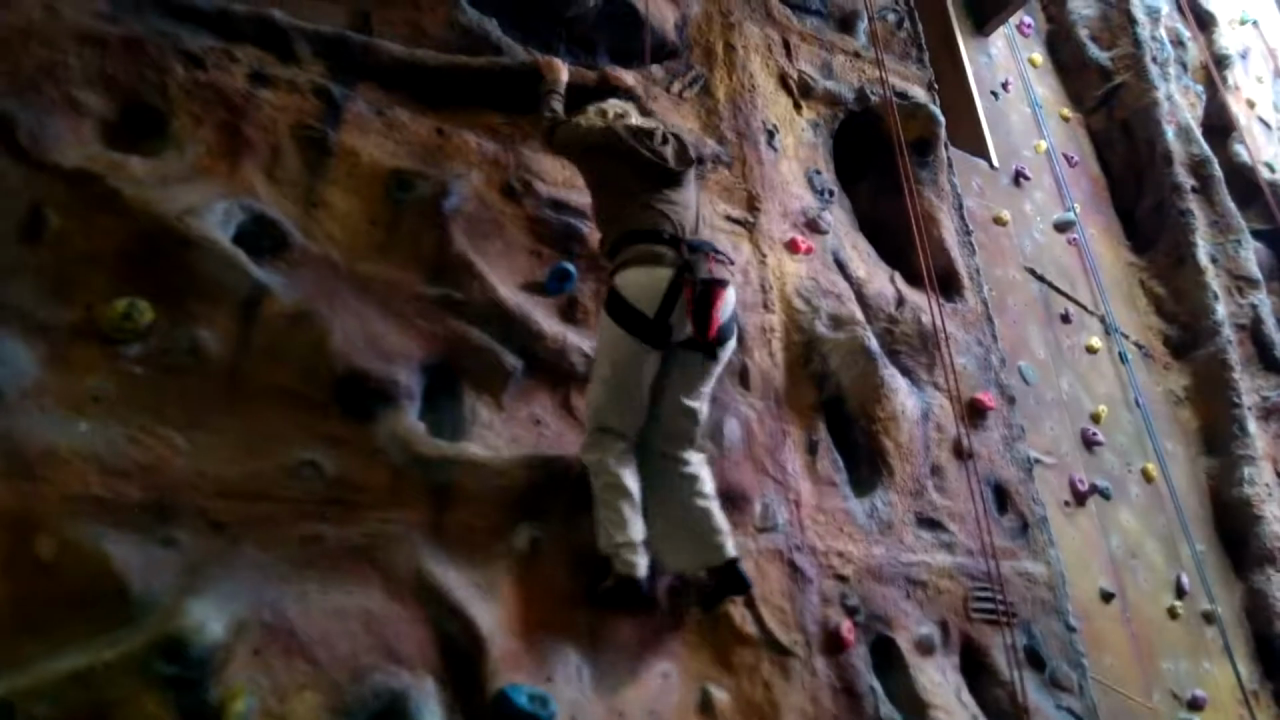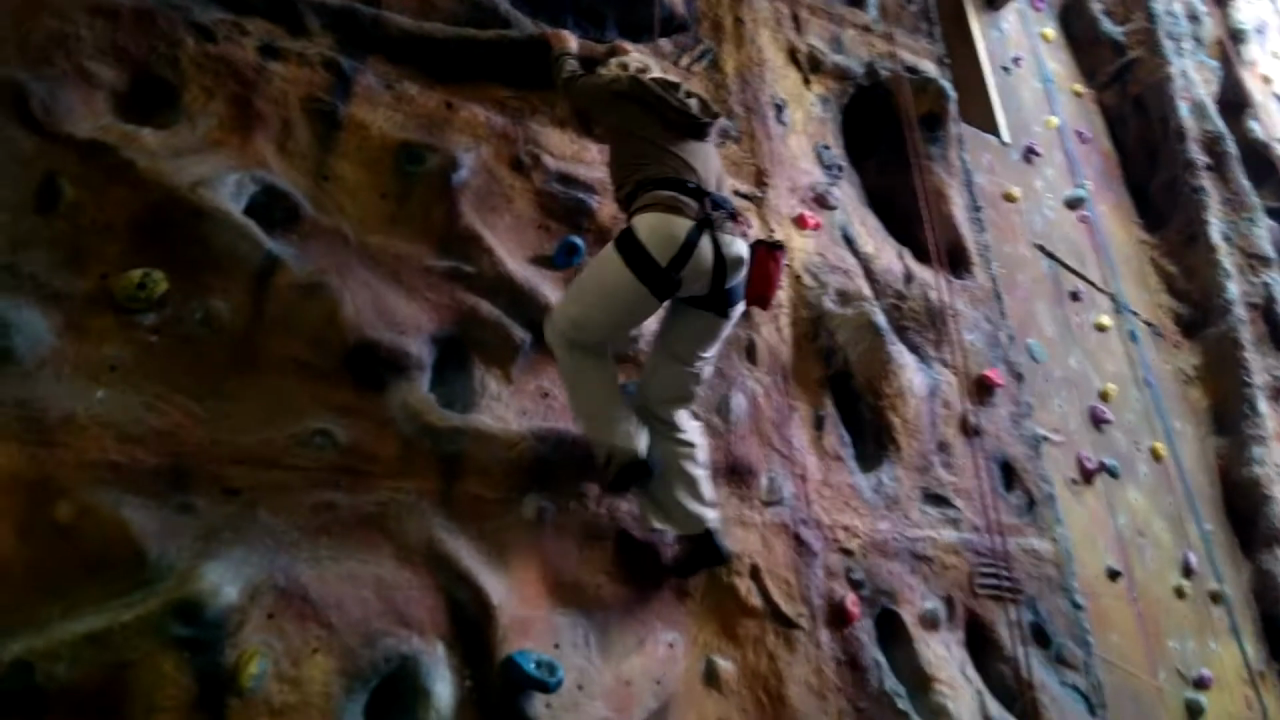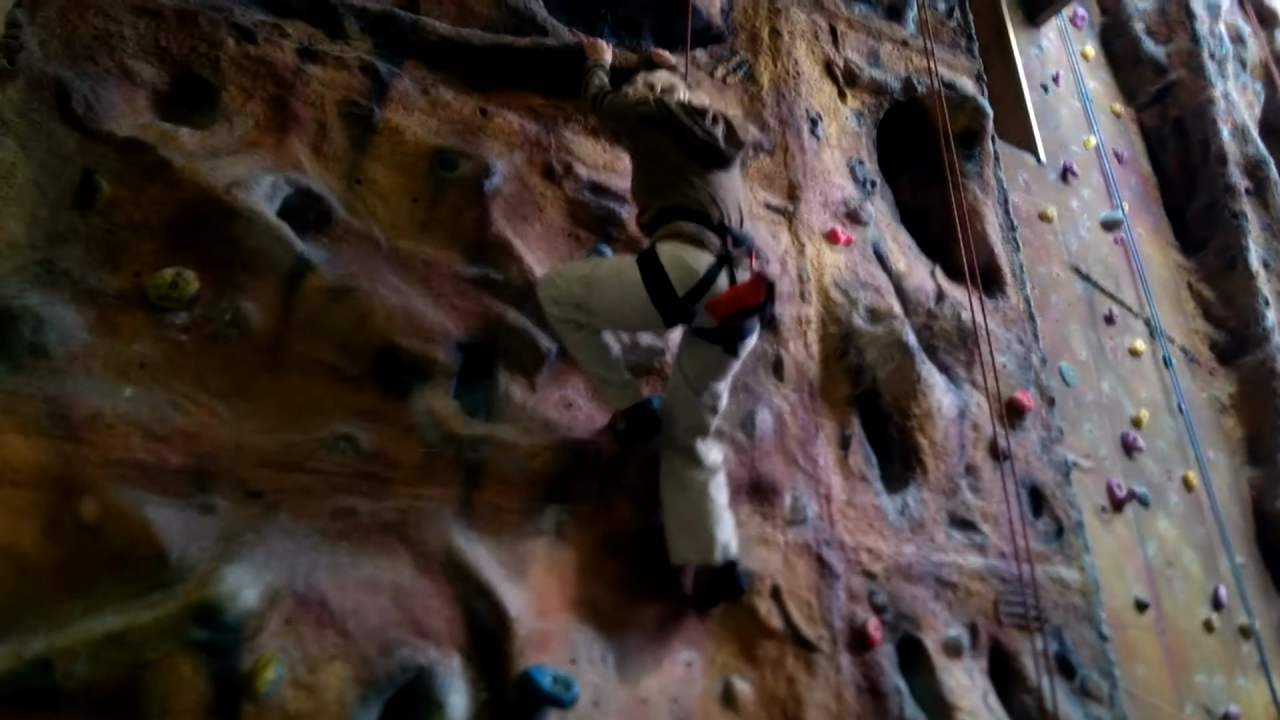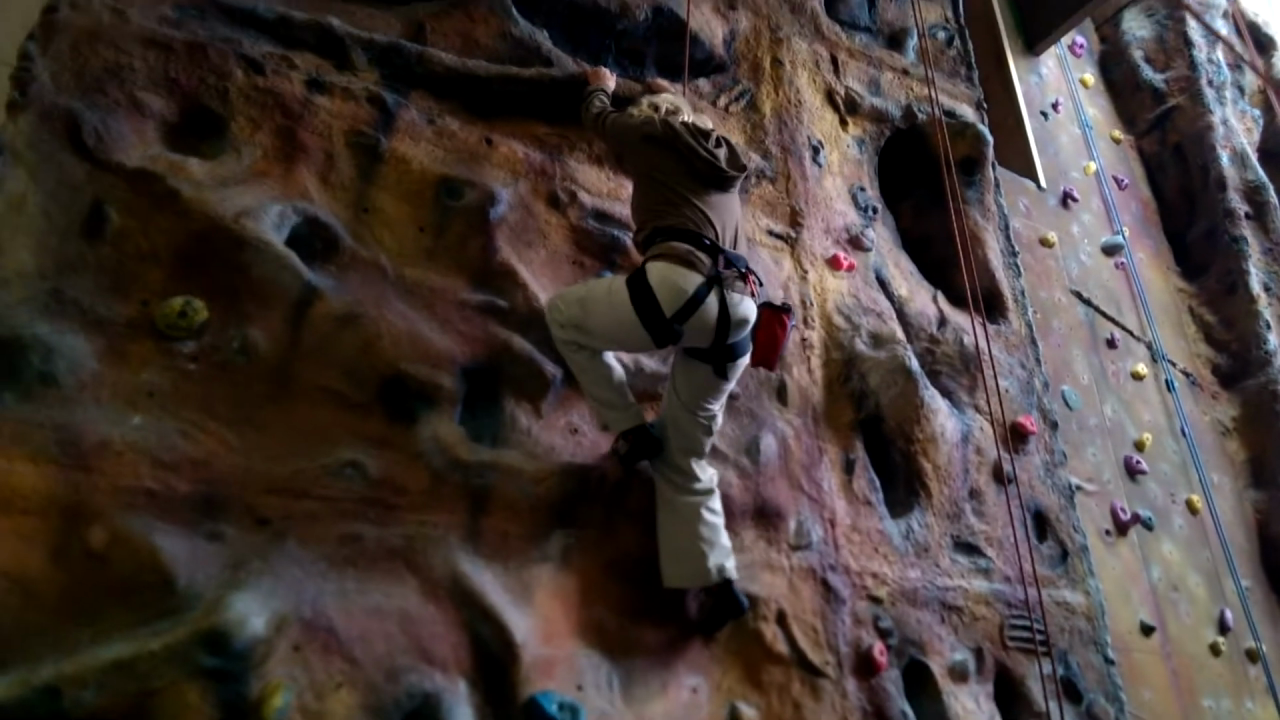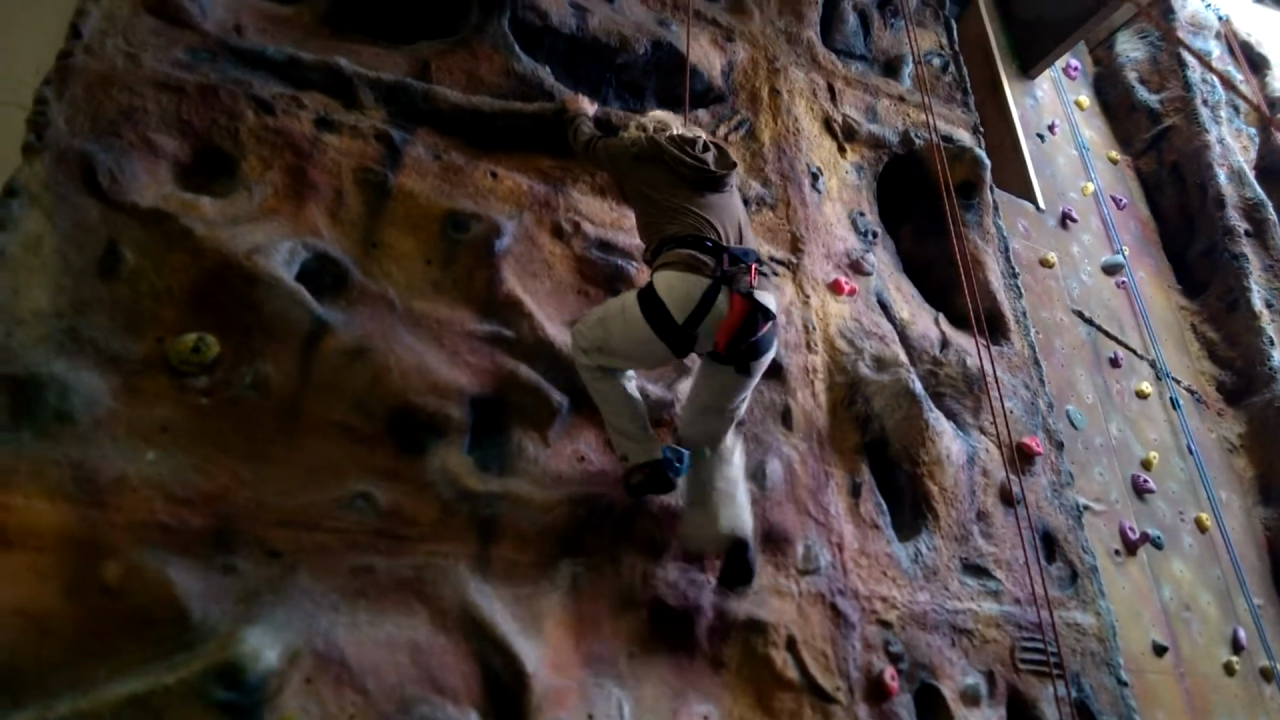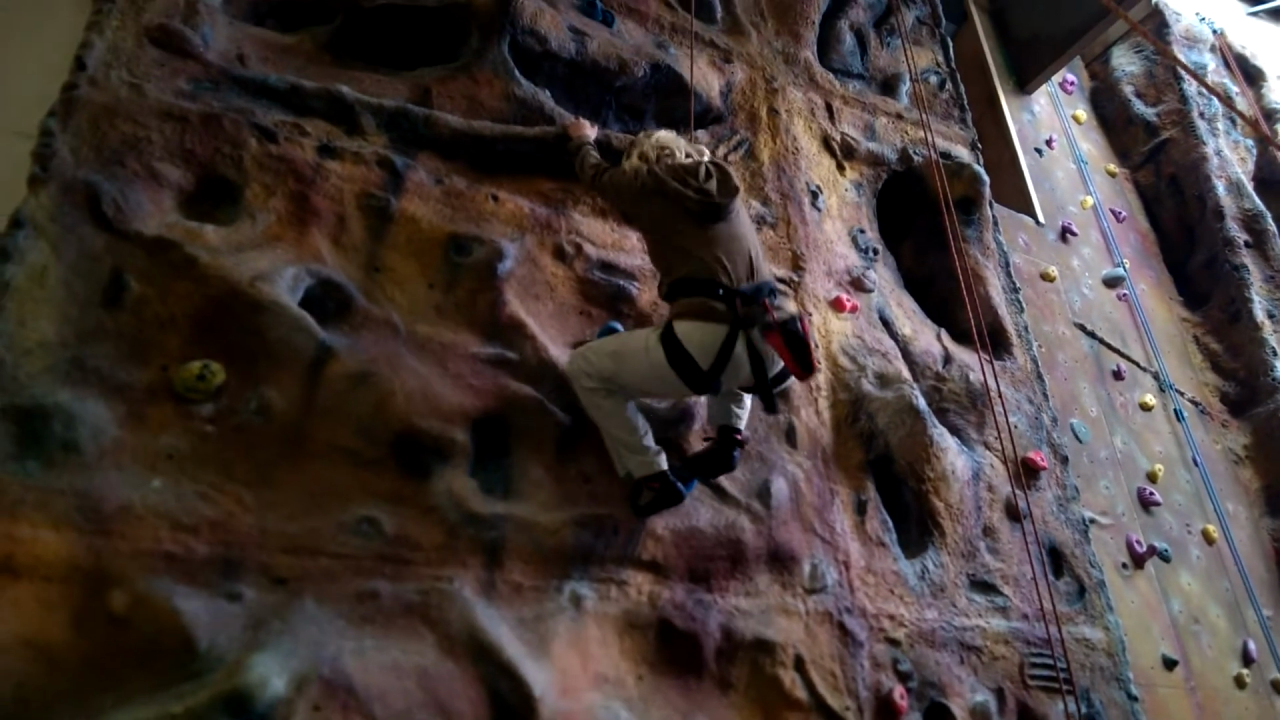
dt=0.4s
person 1, frame 1
left shoulder: (602, 143)
right shoulder: (675, 152)
left elbow: (554, 128)
left wrist: (555, 82)
right wrist: (631, 94)
left hip: (649, 283)
right hip: (714, 294)
left knee: (609, 435)
right knee: (674, 444)
left ankle: (625, 569)
right ankle: (720, 563)
person 1, frame 2
left shoulder: (624, 94)
right shoulder: (694, 114)
left elbow: (572, 84)
left wrist: (565, 50)
right wrist: (637, 62)
left hip: (667, 231)
right hip: (728, 251)
left knee: (570, 333)
right knee: (668, 402)
left ankle: (626, 449)
right ankle: (700, 530)
person 1, frame 3
left shoulder: (650, 113)
right shoulder: (722, 134)
left elbow: (599, 97)
left wrist: (599, 59)
right wrist: (676, 73)
left hip: (684, 265)
right hip: (739, 292)
left knee: (557, 290)
right knee: (689, 436)
left ankle: (630, 406)
right ankle: (719, 562)
person 1, frame 4
left shoulder: (652, 136)
right shoulder: (725, 162)
left elbow: (600, 116)
left wrist: (601, 84)
right wrist: (673, 100)
left hip: (676, 285)
right hip: (734, 314)
left knee: (564, 314)
right knee: (684, 457)
left ankle: (632, 430)
right ankle: (716, 583)
person 1, frame 5
left shoulder: (641, 151)
right shoulder: (720, 165)
left elbow: (588, 143)
left wrist: (580, 115)
left hip: (690, 291)
right hip: (758, 308)
left knee: (588, 338)
right knee: (713, 433)
left ankle: (645, 461)
right ankle: (732, 539)
person 1, frame 6
left shoulder: (643, 184)
right shoulder: (723, 181)
left elbow: (594, 173)
left wrist: (582, 138)
left hip: (706, 342)
right hip: (769, 347)
left knee: (585, 367)
left ankle: (653, 476)
right ankle: (728, 437)
